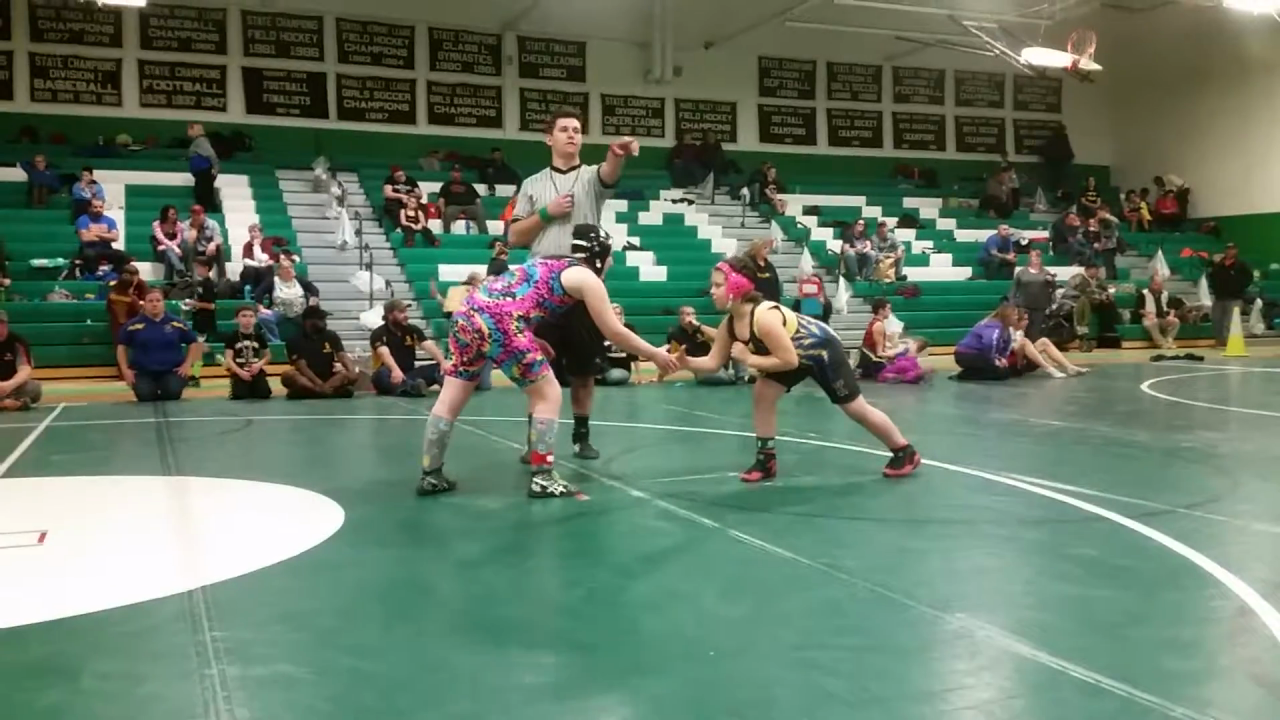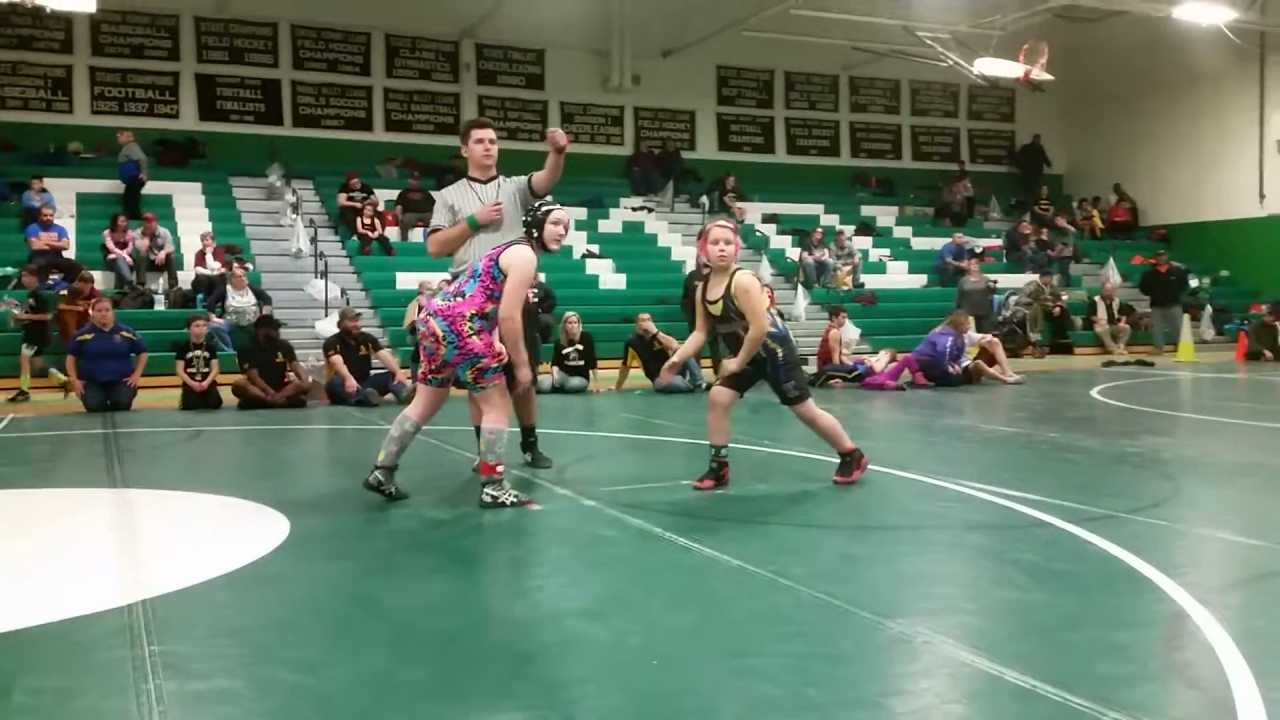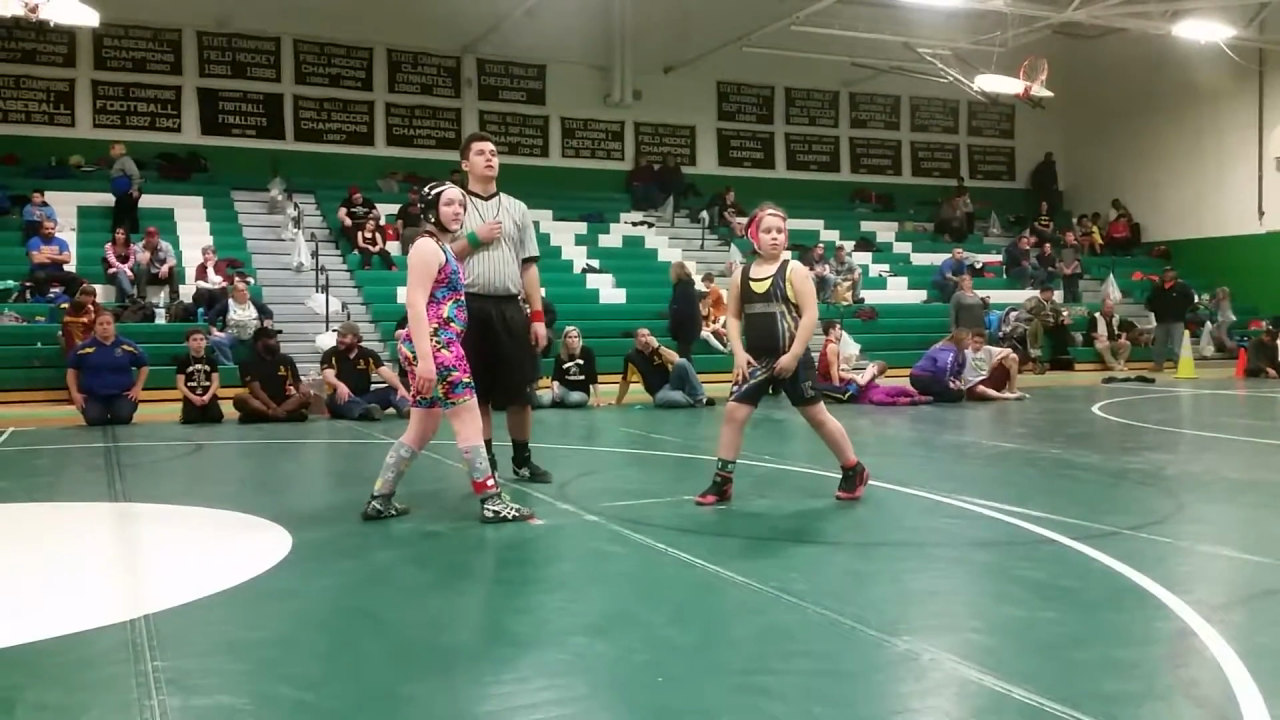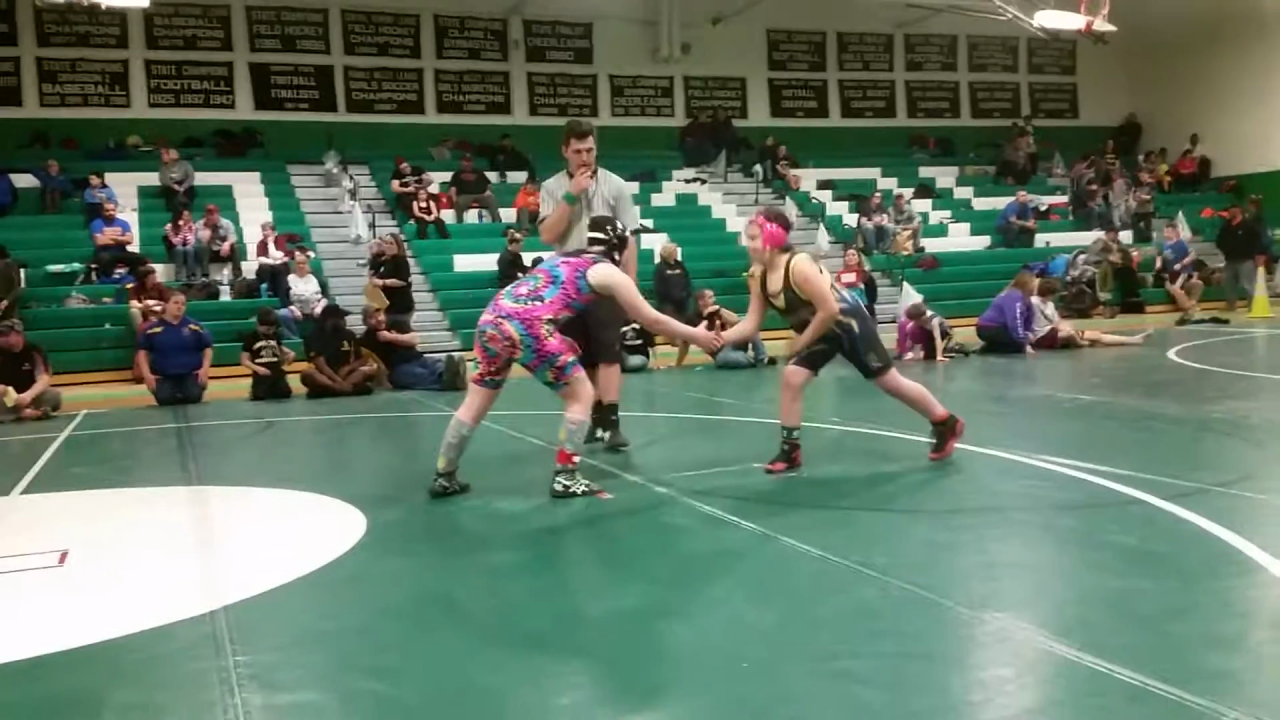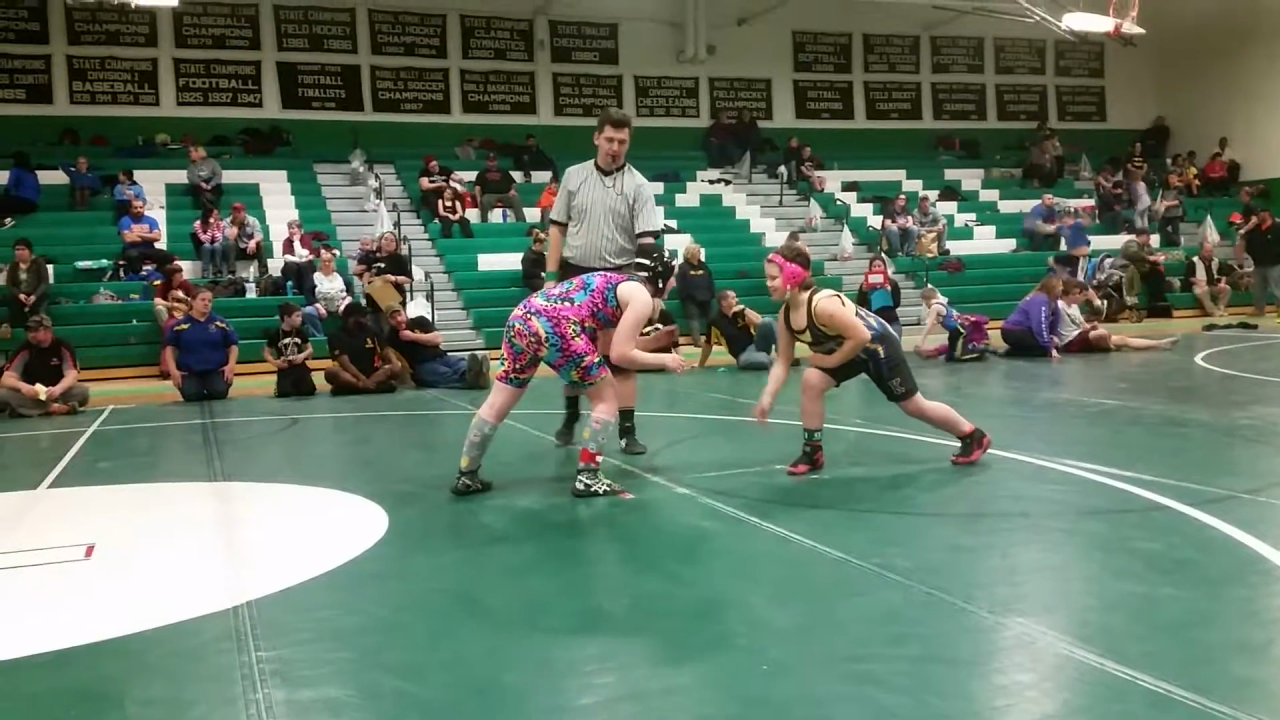
dt=1s
person 1, frame 1
left shoulder: (593, 177)
right shoulder: (533, 184)
left elbow: (611, 171)
right elbow: (514, 237)
left wrist: (618, 152)
right wrist: (546, 213)
left knee: (583, 368)
left ankle: (581, 436)
person 1, frame 2
left shoulder: (515, 188)
right shoulder: (450, 195)
left elbow: (548, 179)
right elbow: (434, 247)
left wrist: (557, 151)
right wrist: (473, 221)
left ankle: (530, 444)
person 1, frame 3
left shoulder: (517, 209)
left elbow: (529, 266)
left wrist: (537, 316)
right wrist: (473, 239)
left hip: (510, 309)
right hip: (469, 308)
left knee: (520, 391)
right knee: (477, 393)
left ankle: (522, 459)
right ankle: (486, 462)
person 1, frame 4
left shoulder: (615, 185)
right shoulder: (552, 188)
left elbow: (628, 239)
right elbow: (547, 236)
left wrist: (629, 284)
right wrist: (571, 197)
left knee: (608, 350)
right knee: (584, 356)
left ankle: (612, 423)
right ankle: (598, 420)
person 1, frame 5
left shoulder: (638, 185)
right shoulder: (573, 176)
left elbow: (647, 240)
right elbow: (557, 229)
right wrist: (551, 275)
right hip: (576, 275)
left ankle: (627, 430)
right ankle: (571, 415)
person 2, frame 1
left shoulder: (550, 264)
right shoulder: (586, 277)
right elbow: (614, 332)
left wrist: (533, 342)
right wrist: (655, 354)
left hip: (468, 314)
right hip: (499, 323)
left knee: (451, 399)
right knee: (548, 396)
left ankle: (430, 475)
right ankle: (542, 478)
person 2, frame 2
left shoulder: (512, 250)
right shoulder: (525, 255)
right elbow: (510, 314)
left wrist: (494, 342)
right wrist: (522, 364)
left hip: (435, 320)
right hip: (458, 328)
left knee: (424, 404)
right knee: (498, 403)
left ankle: (382, 472)
right ankle: (493, 488)
person 2, frame 3
left shoulder: (442, 248)
right shoulder: (427, 247)
right elbow: (416, 305)
right wrist: (425, 358)
left hip: (441, 346)
right hip: (435, 346)
left knee: (420, 431)
right knee: (469, 422)
left ankle: (380, 500)
right ankle: (491, 501)
person 2, frame 4
left shoulder: (566, 259)
right shoulder: (609, 273)
right elbow: (651, 319)
left wrist: (557, 340)
right wrist: (696, 336)
left hip: (494, 319)
right hip: (527, 328)
left knee: (475, 403)
right knee: (581, 395)
left ankle: (443, 477)
right ankle: (565, 477)
person 2, frame 5
left shoulder: (615, 282)
right shoulder: (641, 297)
left elbow: (608, 346)
right elbow: (621, 355)
right wrist: (663, 360)
left hip: (523, 317)
right hip: (554, 327)
left knee: (497, 403)
right knee: (607, 396)
left ankle: (466, 475)
right ankle: (587, 477)
person 3, frame 1
left shoulder: (765, 318)
right shoulder: (729, 324)
left elbow: (789, 360)
right elbow: (713, 362)
left wrist: (749, 359)
right wrist: (685, 362)
left hip: (823, 350)
right hip: (797, 353)
left knee: (855, 408)
right knee: (763, 394)
left ankle: (905, 451)
right ankle: (766, 460)
person 3, frame 2
left shoulder: (744, 281)
right shoulder: (704, 288)
left elbow: (760, 328)
right elbow: (700, 333)
left wrist: (739, 362)
right wrist: (677, 359)
left hip: (775, 350)
right hip: (746, 353)
left knee: (805, 410)
right knee: (718, 398)
left ankle: (852, 455)
right ankle: (718, 468)
person 3, frame 3
left shoulder: (794, 270)
right shoulder: (741, 275)
left elbow: (810, 315)
right elbow: (733, 317)
left wrist: (793, 354)
right wrist: (739, 352)
left hip: (791, 358)
right hip: (756, 359)
left knee: (817, 415)
right knee: (733, 413)
left ankle: (854, 470)
right ankle: (722, 482)
person 3, frame 4
left shoulder: (800, 266)
right shoulder: (761, 279)
left elbow: (829, 308)
right elbow: (750, 325)
left wrist: (805, 340)
right wrist: (720, 338)
left hip: (849, 324)
right hip: (818, 332)
left knee: (890, 381)
right knee: (792, 378)
left ankle: (946, 424)
right ankle: (789, 450)
person 3, frame 5
left shoulder: (823, 304)
right shoulder: (786, 314)
left elbow: (861, 337)
right elbow: (783, 361)
left wrist: (833, 360)
right wrist: (767, 398)
left hip: (877, 345)
right hip: (845, 351)
left knee: (913, 405)
right knee: (812, 381)
left ankle: (973, 436)
right ankle: (812, 452)
